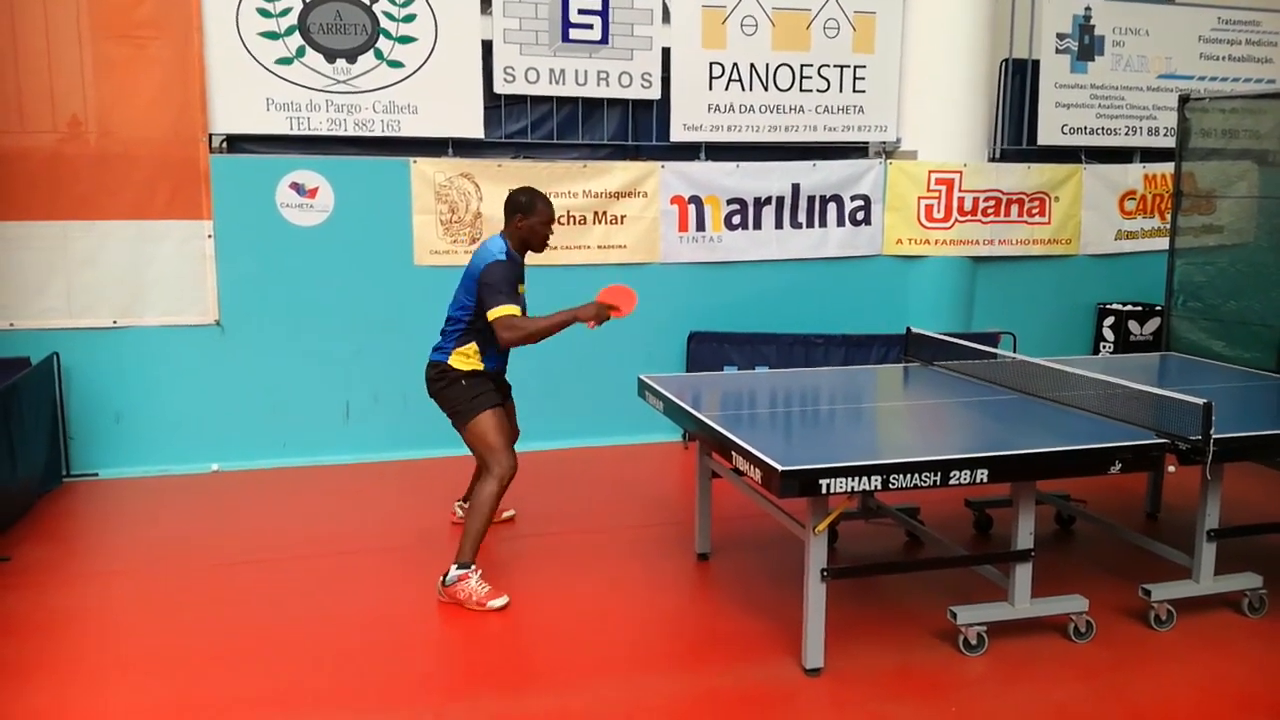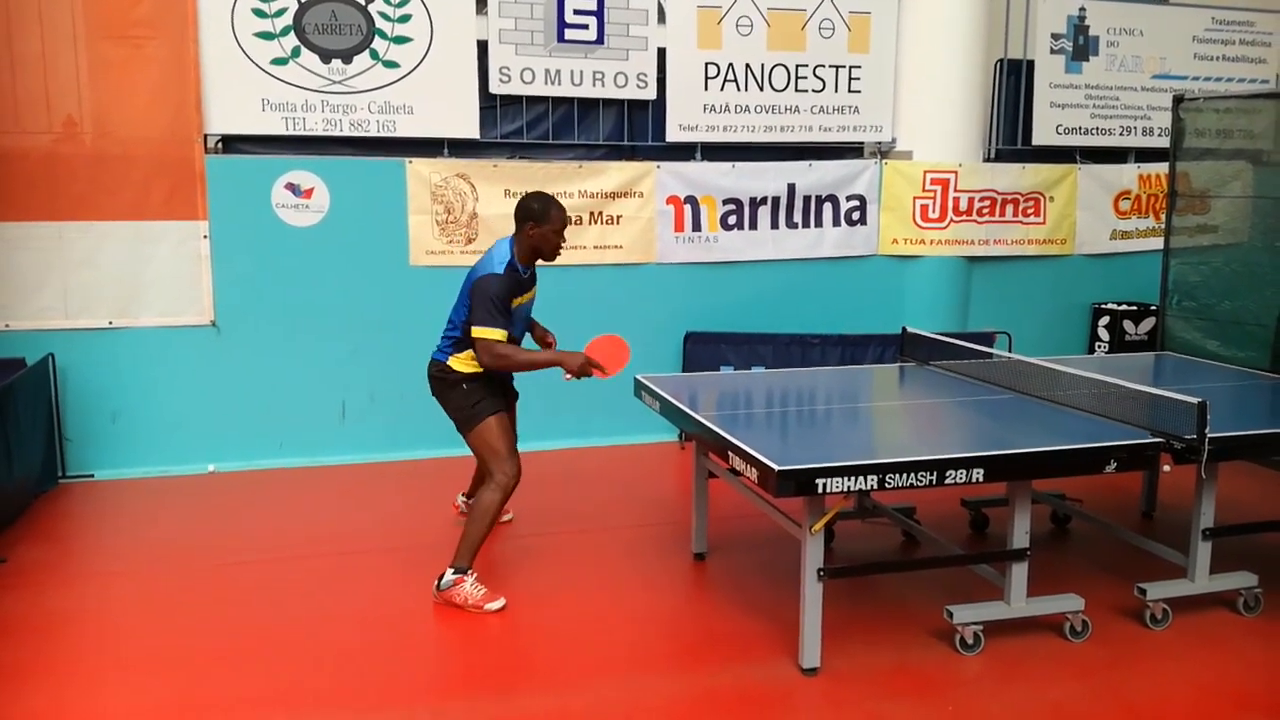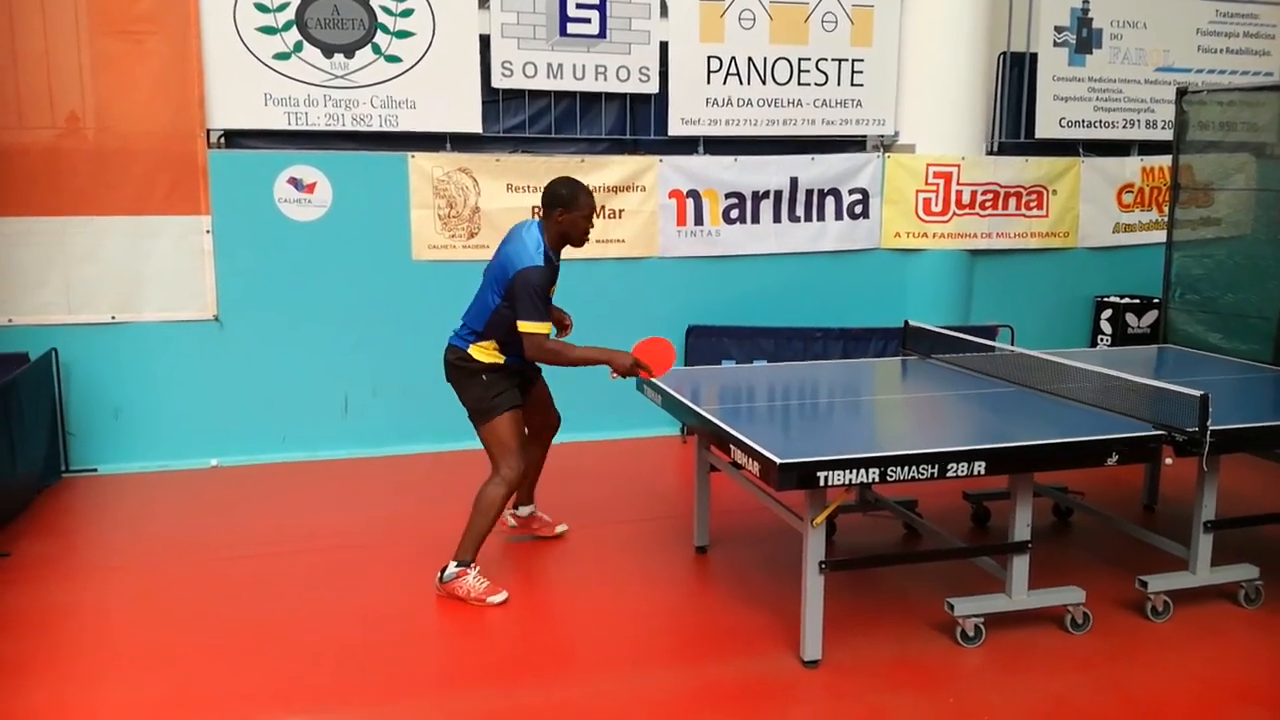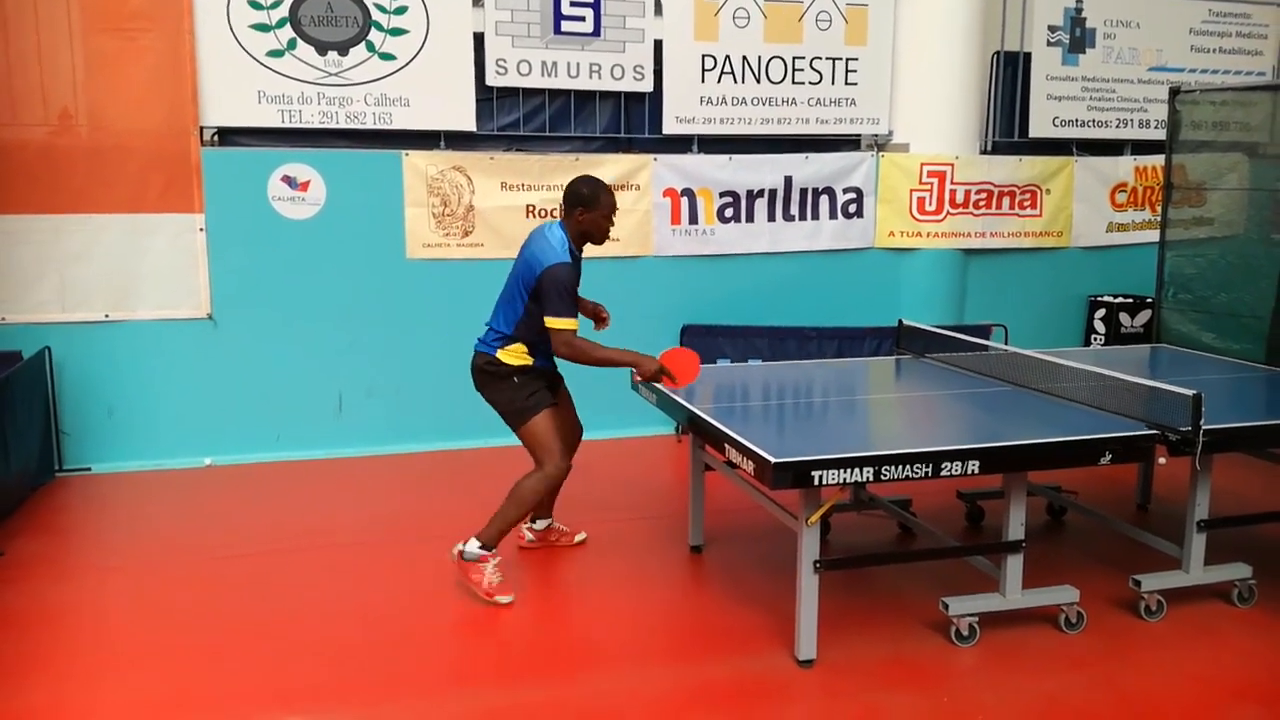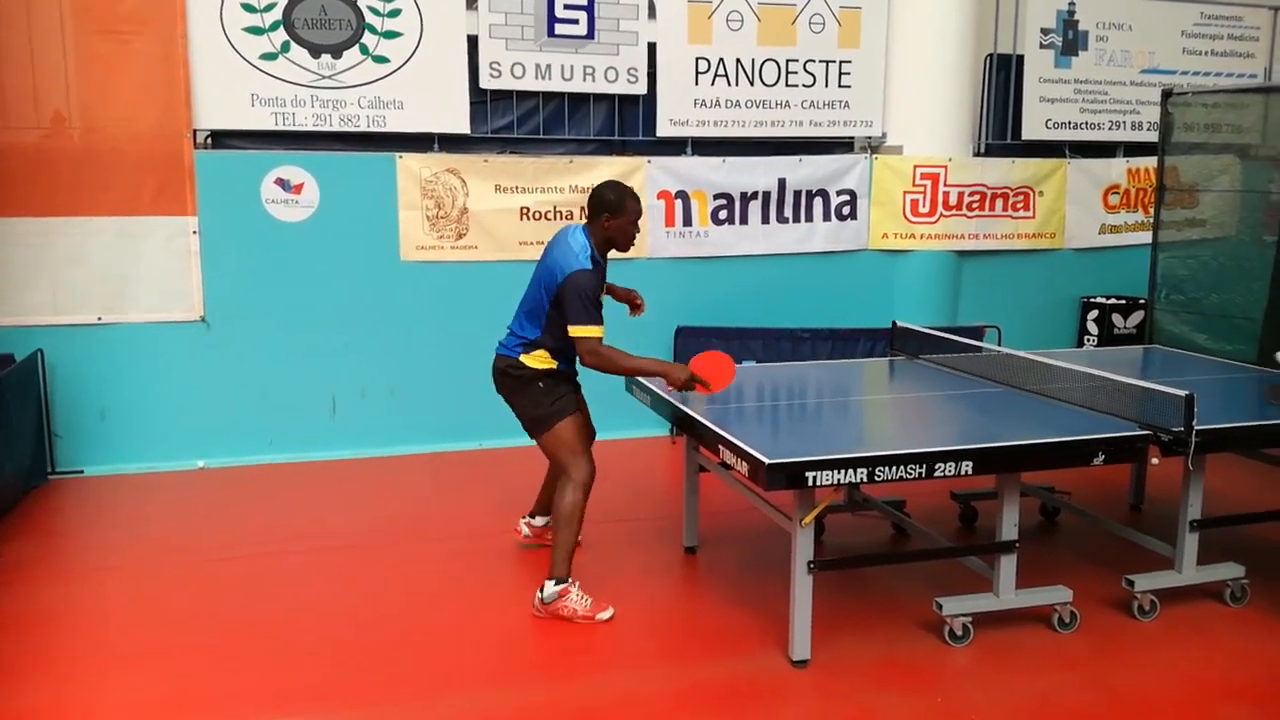
dt=0.2s
person 1, frame 1
left shoulder: (500, 253)
right shoulder: (499, 266)
right elbow: (509, 334)
left wrist: (524, 319)
right wrist: (576, 314)
left hip: (476, 369)
right hip: (458, 373)
left knee: (505, 436)
right knee: (502, 466)
left ankle: (469, 505)
right ankle: (459, 574)
person 1, frame 2
left shoulder: (522, 261)
right shoulder: (495, 278)
right elbow: (491, 353)
left wrist: (536, 329)
right wrist: (560, 358)
left hip: (486, 373)
right hip: (461, 375)
left knee: (500, 445)
right knee: (505, 473)
left ankle: (470, 501)
right ankle: (455, 579)
person 1, frame 3
left shoulder: (531, 232)
right shoulder: (532, 267)
right elbow: (538, 348)
left wrist: (550, 311)
right wrist: (606, 356)
left hip: (505, 355)
right hip: (479, 363)
left knee: (545, 426)
right knee: (512, 469)
left ankle: (522, 511)
right ankle: (458, 571)
person 1, frame 4
left shoulder: (551, 233)
right shoulder: (560, 266)
right elbow: (566, 345)
left wrist: (582, 305)
right wrist: (635, 360)
left hip: (526, 359)
right hip: (506, 367)
left knee: (569, 436)
right knee: (554, 464)
left ankle: (540, 524)
right ankle: (478, 550)
person 1, frame 5
left shoulder: (574, 236)
right shoulder: (581, 273)
right elbow: (592, 354)
left wrist: (617, 292)
right wrist: (663, 369)
left hip: (542, 364)
right hip: (528, 371)
left knee: (580, 438)
right knee: (579, 473)
left ankle: (537, 522)
right ankle: (555, 589)
